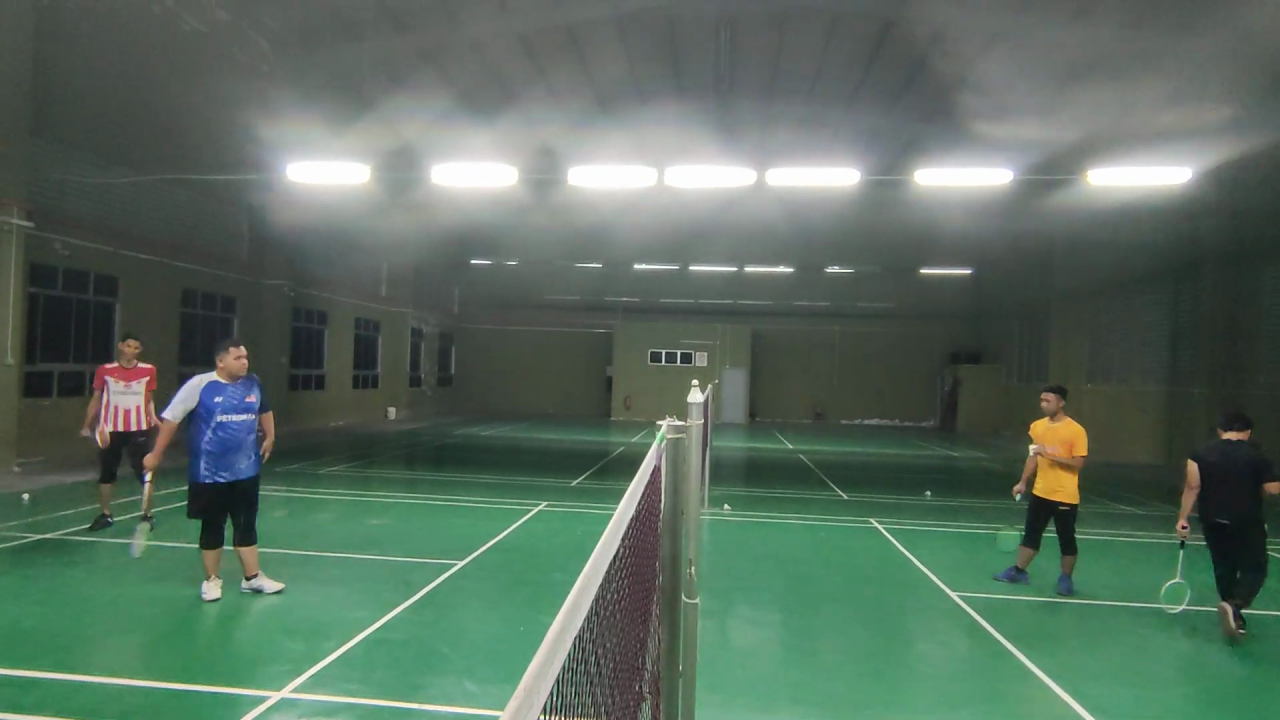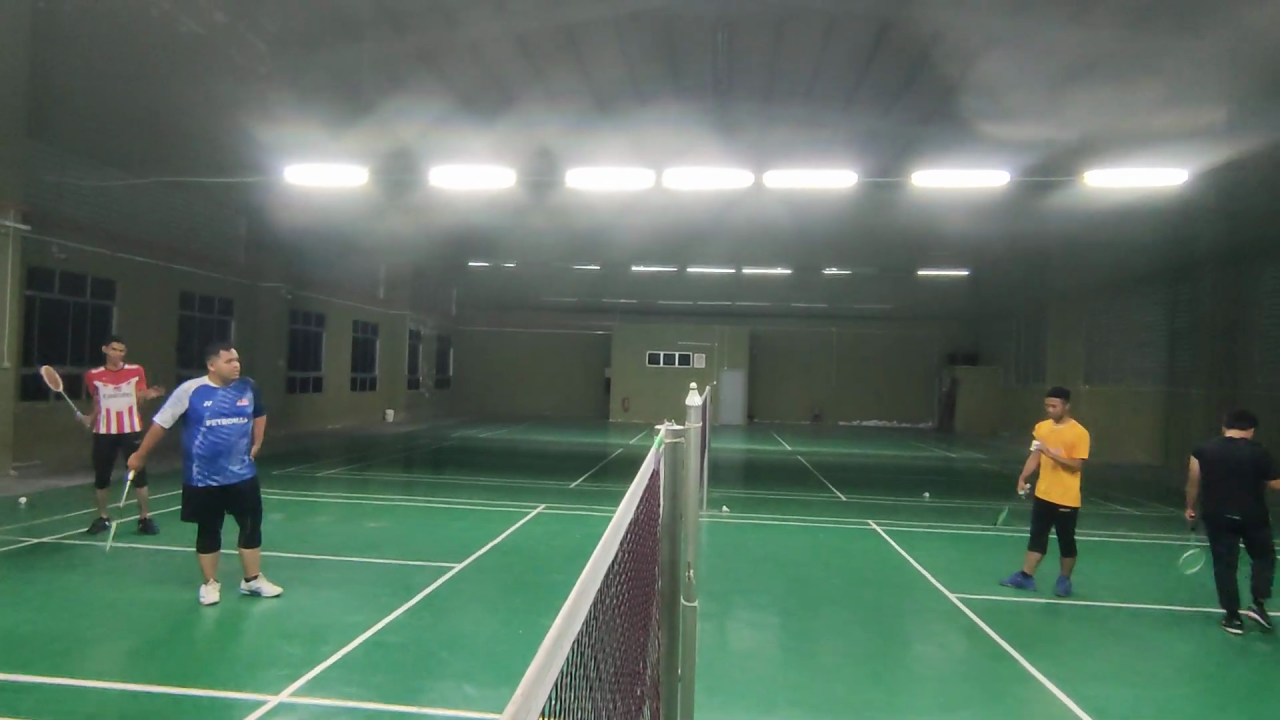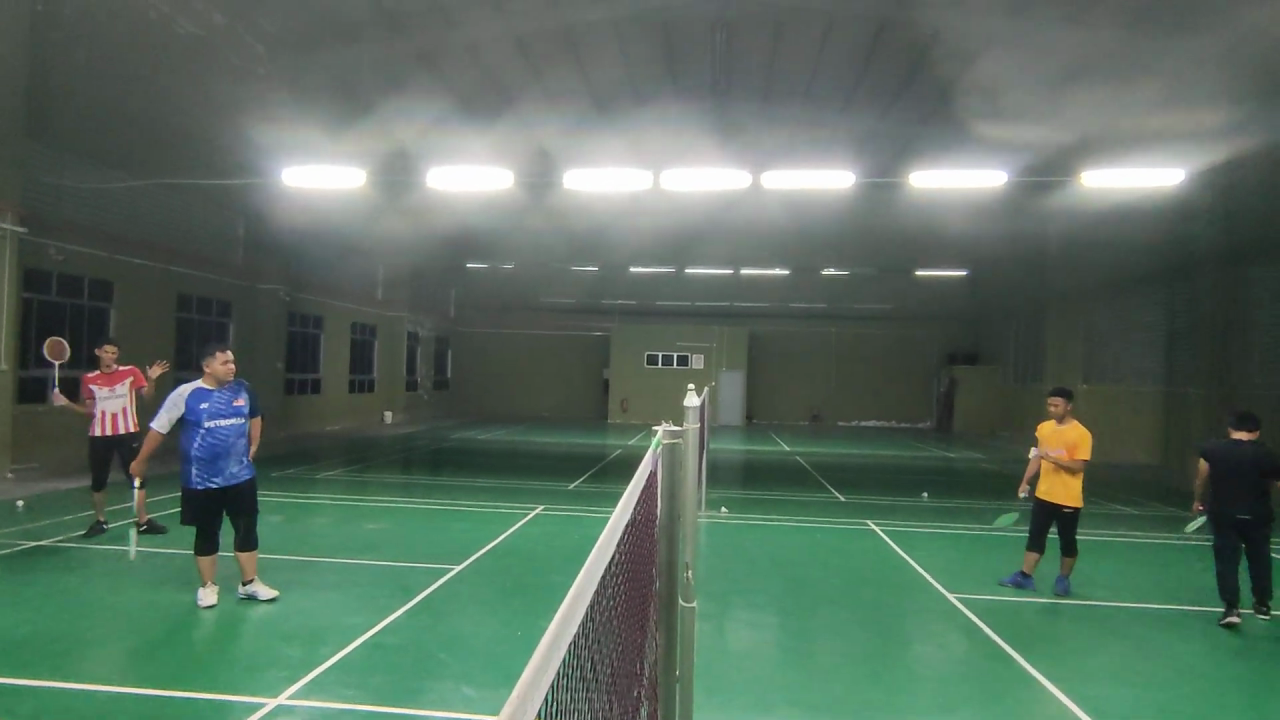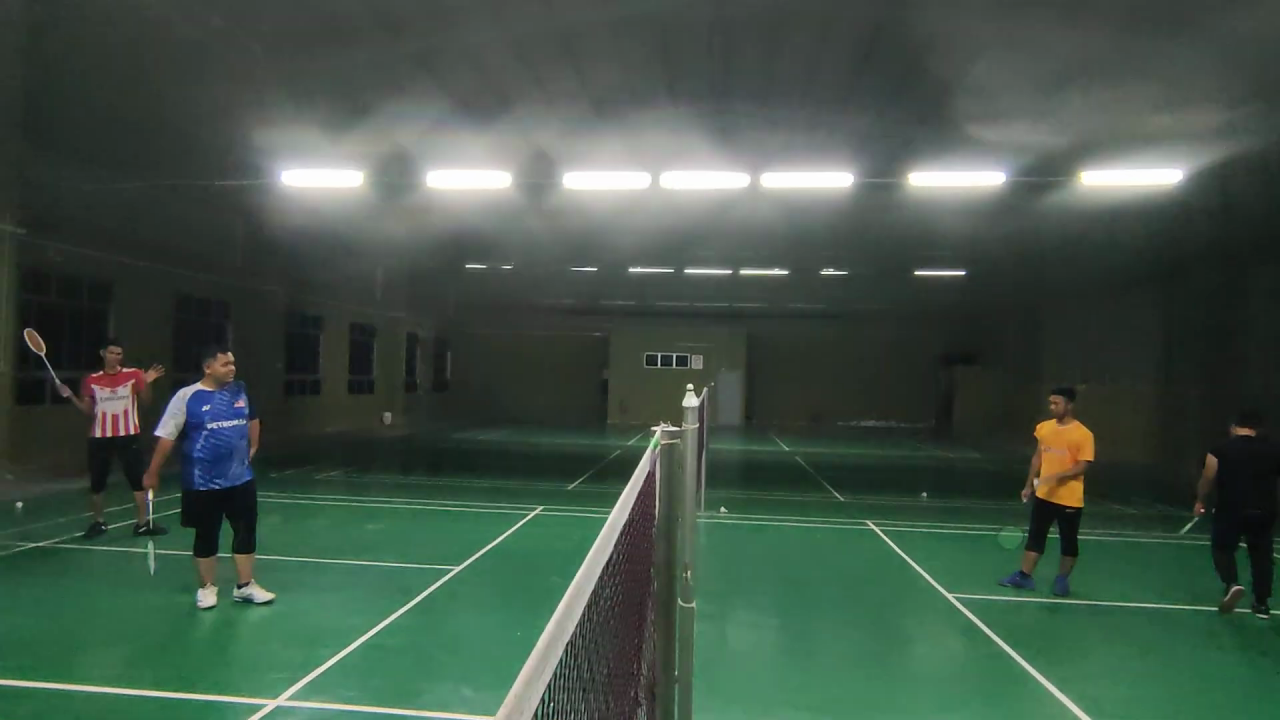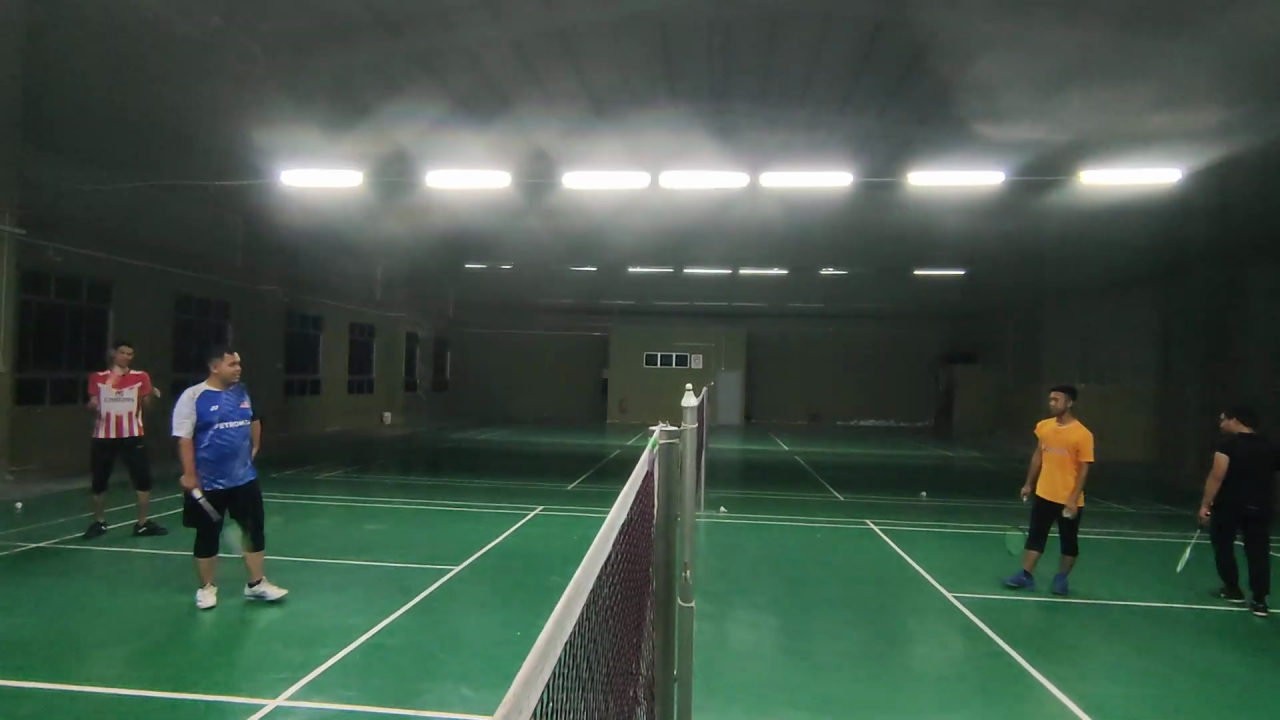
dt=0.2s
person 1, frame 1
left shoulder: (253, 384)
right shoulder: (199, 386)
left elbow: (265, 412)
right elbow: (171, 418)
left wrist: (269, 437)
right wrist: (156, 453)
left hip: (245, 471)
right hip: (210, 474)
left knee: (246, 524)
right knee: (212, 526)
left ankle: (252, 577)
right ankle: (212, 580)
person 1, frame 2
left shoulder: (247, 387)
right shoulder: (190, 391)
left elbow: (259, 416)
right elbow: (161, 423)
left wrist: (257, 444)
right wrist: (140, 455)
left hip: (242, 474)
right hip: (204, 477)
left knee: (251, 524)
right knee: (208, 530)
left ankle: (253, 579)
right ankle: (210, 583)
person 1, frame 3
left shoulder: (242, 389)
right shoulder: (185, 394)
left elbow: (254, 417)
right elbow: (158, 429)
left wrist: (254, 445)
right wrist: (141, 461)
left hip: (240, 476)
right hip: (202, 481)
left knee: (247, 528)
right knee: (207, 533)
left ankle: (250, 583)
right ankle: (208, 586)
person 1, frame 4
left shoulder: (240, 390)
right shoulder: (186, 397)
left elbow: (252, 420)
right elbow: (166, 436)
left wrist: (253, 447)
right wrist: (152, 472)
left hip: (240, 478)
right hip: (203, 482)
left knee: (246, 530)
right knee: (206, 535)
left ankle: (245, 586)
right ankle: (207, 587)
person 1, frame 5
left shoulder: (241, 392)
right shoulder: (193, 397)
left elbow: (253, 422)
right elbow: (184, 438)
left wrist: (254, 448)
right wrist: (188, 473)
left hip: (243, 477)
right hip: (207, 482)
left knee: (254, 528)
right knee: (207, 534)
left ankle: (256, 584)
right ankle: (206, 587)
person 2, frame 1
left shoulder: (1201, 454)
right shoulder: (1256, 455)
left elbow: (1192, 488)
left wrist: (1183, 519)
left hip: (1214, 521)
right hip: (1248, 523)
left knee: (1225, 569)
right knee: (1255, 569)
left ankle: (1234, 617)
right ankle: (1232, 605)
person 2, frame 2
left shoulder: (1204, 450)
right shoulder: (1259, 452)
left elbow: (1194, 482)
left wrist: (1191, 508)
left hip: (1217, 517)
right hip: (1253, 517)
left knee: (1224, 566)
left ankle: (1233, 617)
right ankle: (1258, 605)
person 2, frame 3
left shoulder: (1212, 451)
left elbow: (1202, 480)
left wrist: (1199, 501)
left hip: (1223, 516)
right hip: (1258, 517)
left knee: (1226, 563)
right knee: (1259, 559)
left ankle: (1231, 609)
right ankle: (1262, 605)
person 2, frame 4
left shoulder: (1222, 449)
left elbow: (1208, 478)
left wrist: (1200, 501)
left hip: (1230, 510)
left knee: (1223, 549)
right knee: (1262, 555)
left ankle: (1232, 585)
right ankle: (1261, 603)
person 2, frame 5
left shoulder: (1229, 445)
right shoulder: (1269, 448)
left elbow: (1216, 477)
right elbow: (1271, 477)
left wrist: (1205, 505)
left hip: (1231, 506)
right hip: (1261, 507)
left knee: (1223, 545)
right knee: (1259, 552)
left ankle: (1233, 590)
right ankle: (1259, 601)
person 3, frame 1
left shoulder: (1076, 431)
right shoulder: (1037, 426)
left elbow: (1078, 463)
left wrist: (1050, 455)
right wrist: (1022, 482)
left hip: (1065, 496)
right hip: (1040, 492)
left knee: (1066, 538)
right knee: (1031, 533)
left ankle: (1066, 578)
right ankle: (1019, 571)
person 3, frame 2
left shoulder: (1079, 433)
right shoulder: (1041, 428)
left elbow: (1076, 465)
right elbow: (1035, 456)
left wrist: (1050, 453)
right wrist: (1023, 479)
left hip: (1067, 499)
right hip: (1043, 495)
left knee: (1066, 540)
right knee: (1037, 536)
left ankle: (1064, 580)
right ankle: (1025, 577)
person 3, frame 3
left shoulder: (1081, 434)
right shoulder: (1044, 428)
left elbow: (1079, 466)
right elbow: (1035, 457)
left wrist: (1049, 457)
right wrist: (1026, 481)
left hip: (1069, 499)
right hip: (1043, 495)
left knee: (1067, 541)
right knee: (1035, 536)
left ankle: (1063, 579)
right ankle: (1025, 576)
person 3, frame 4
left shoulder: (1083, 434)
right shoulder: (1043, 428)
left elbow: (1082, 467)
left wrist: (1056, 476)
right wrist: (1028, 485)
left hip: (1069, 499)
right hip: (1043, 495)
left knee: (1068, 541)
right knee: (1035, 536)
left ankle: (1062, 579)
right ankle: (1024, 576)
person 3, frame 5
left shoulder: (1082, 435)
right shoulder: (1043, 426)
left elbow: (1084, 469)
left wrist: (1074, 499)
right wrist: (1028, 483)
left hip: (1069, 499)
right hip: (1044, 494)
left knee: (1068, 540)
right knee: (1035, 535)
left ankle: (1061, 578)
right ankle: (1025, 575)
person 4, frame 1
left shoulder: (148, 371)
right shoulder: (104, 371)
right elbow: (96, 399)
left wrist: (153, 417)
right wrist: (87, 424)
left hip: (139, 430)
right hip: (111, 430)
left knee: (143, 473)
right knee: (106, 473)
left ankle: (147, 516)
right ankle: (105, 515)
person 4, frame 2
left shoulder: (136, 371)
right shoulder: (93, 376)
left elbow: (140, 399)
right elbow: (98, 403)
left wrist: (149, 395)
right wrist: (90, 417)
left hip: (131, 431)
right hip: (104, 433)
left knee: (139, 475)
right knee: (101, 477)
left ankle: (144, 519)
right ankle: (103, 518)
person 4, frame 3
left shoulder: (131, 372)
right shoulder: (89, 379)
left elbow: (148, 397)
right elbow: (90, 410)
left wrist: (151, 379)
right wrist: (67, 403)
left hip: (128, 433)
right hip: (100, 436)
right knee: (98, 480)
left ankle: (143, 521)
right ankle: (100, 521)
person 4, frame 4
left shoulder: (134, 375)
right shoulder: (92, 380)
left elbow: (145, 402)
right elbow: (88, 410)
left wrist: (147, 384)
right wrist: (70, 396)
left hip: (129, 435)
right hip: (100, 437)
left knee: (137, 478)
right knee: (97, 482)
left ankle: (142, 523)
right ankle: (99, 523)
person 4, frame 5
left shoulder: (141, 377)
right shoulder: (98, 378)
left elbow: (146, 405)
right elbow: (94, 407)
left wrist: (150, 396)
right wrist: (93, 406)
left hip: (132, 436)
right hip: (104, 437)
left knee: (143, 478)
right knee: (99, 482)
left ankle: (143, 523)
right ankle: (99, 523)
